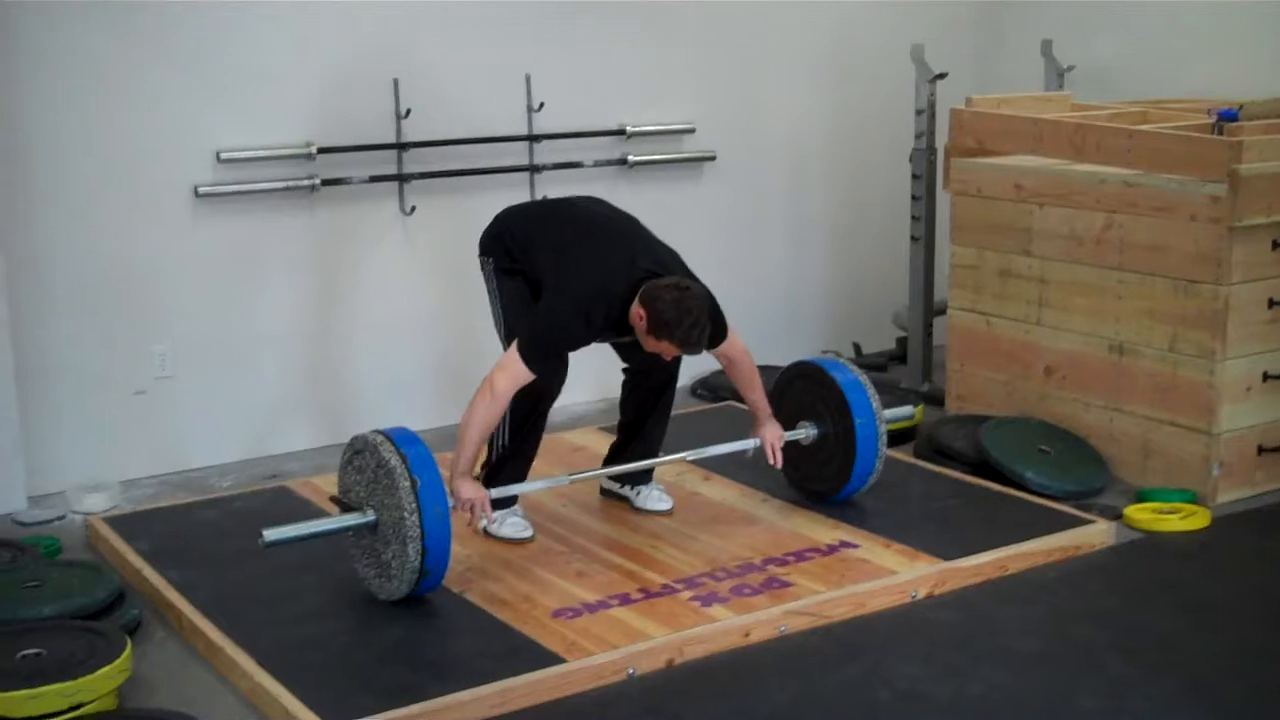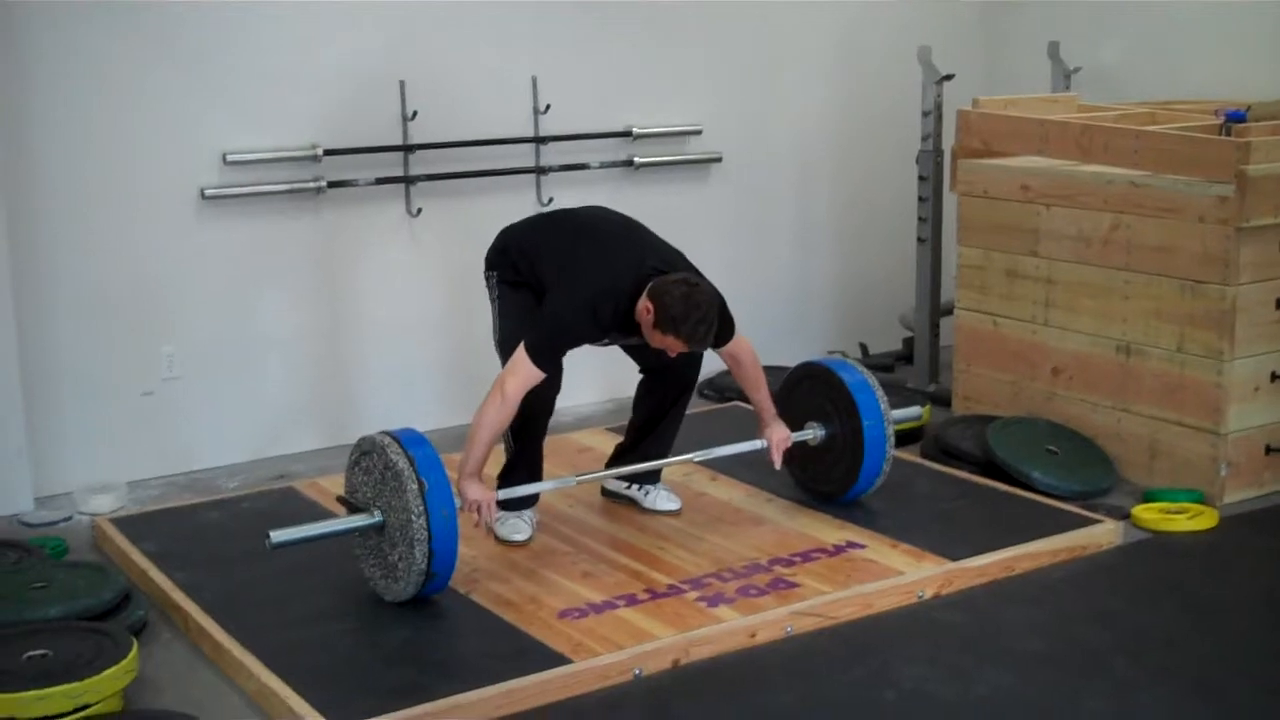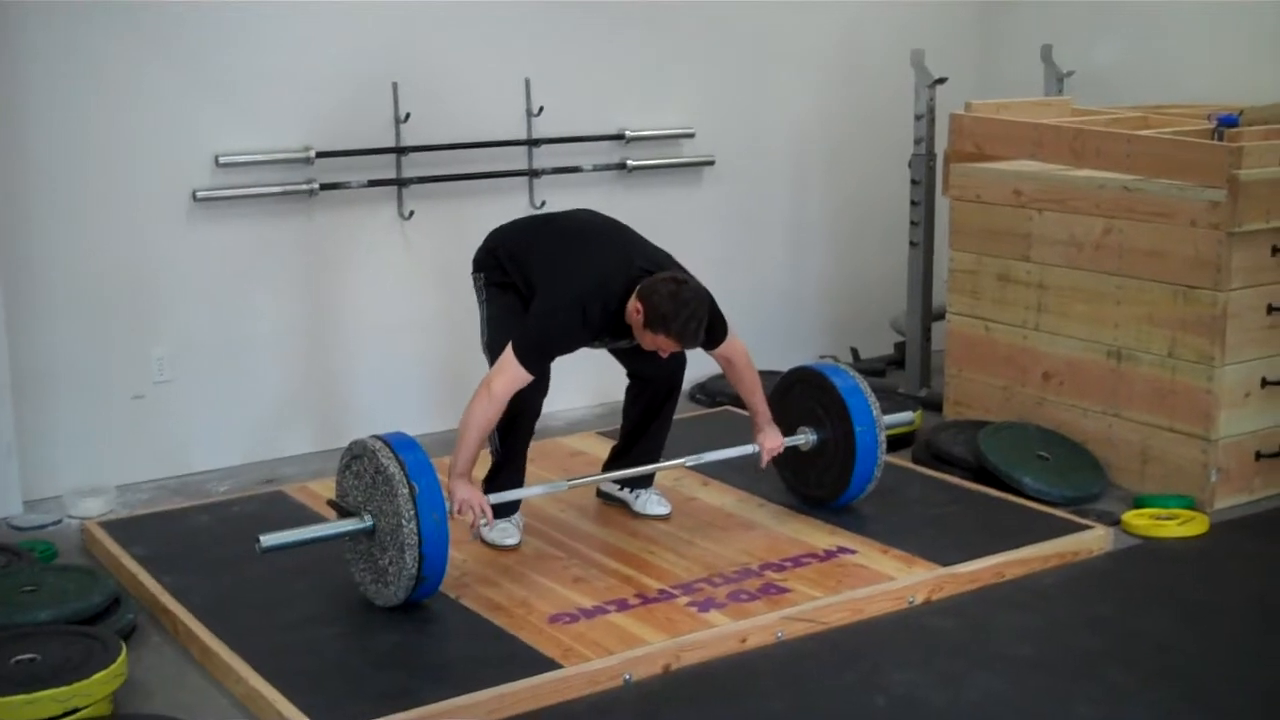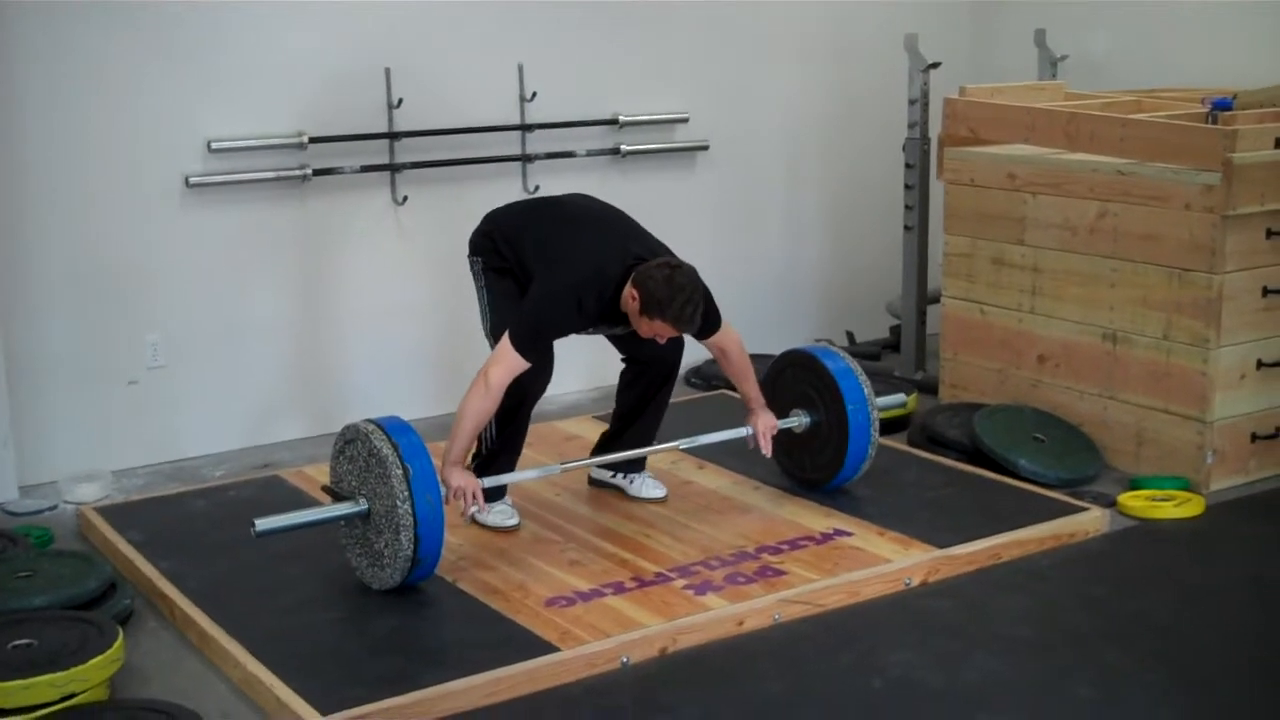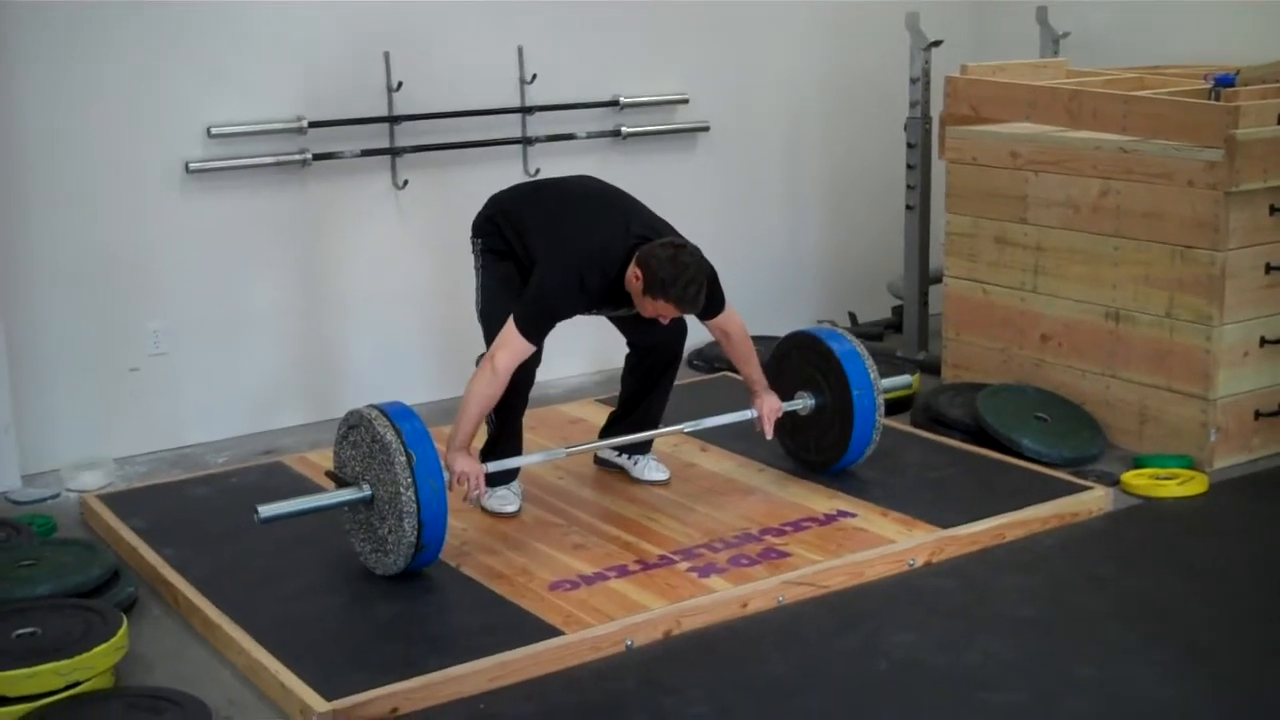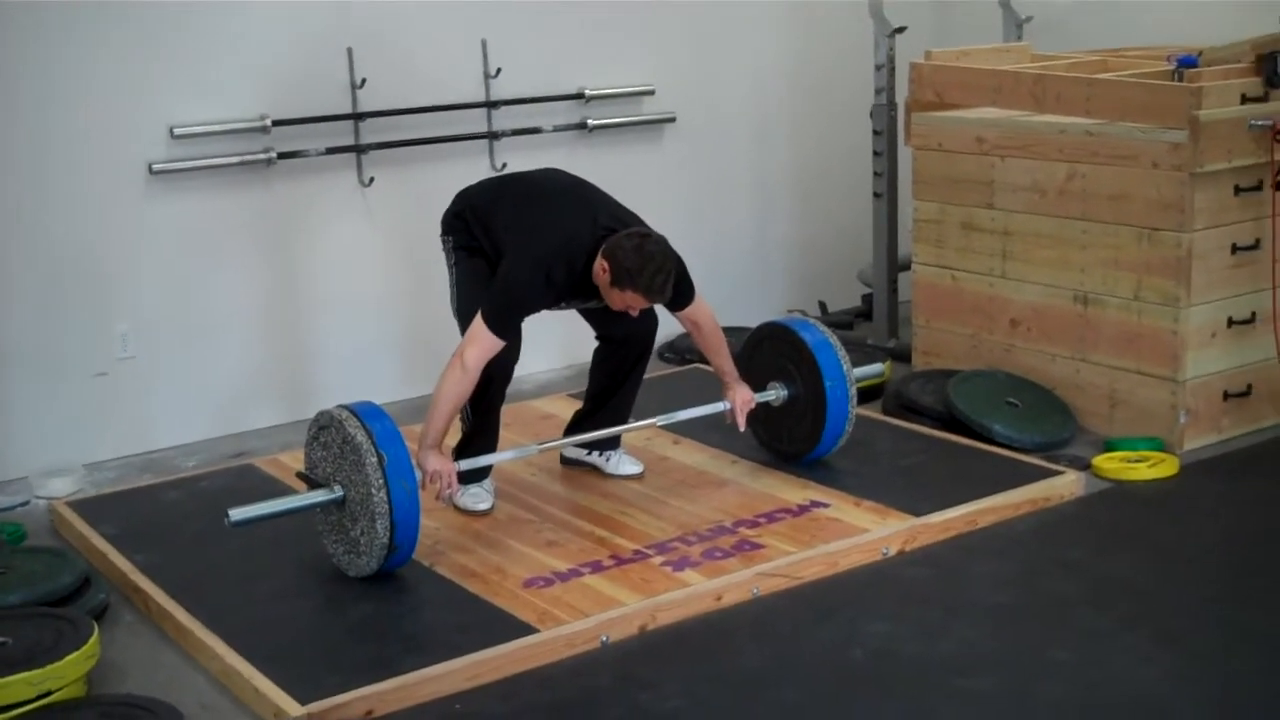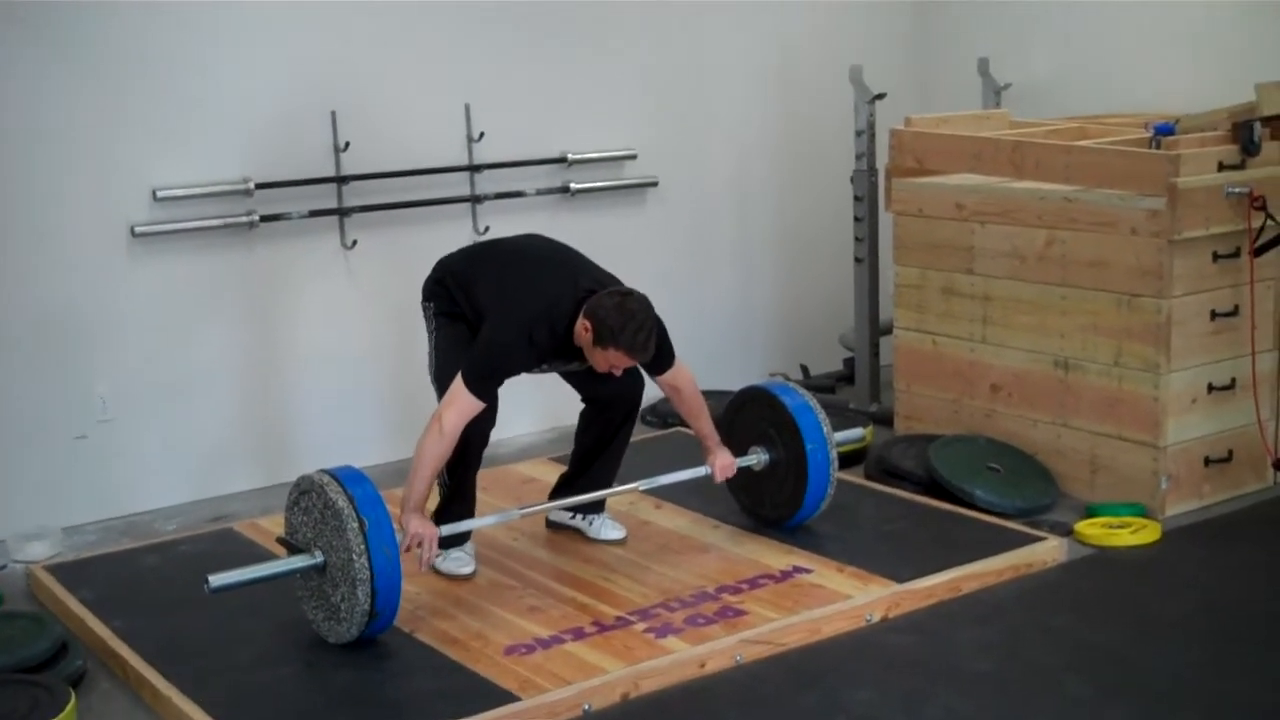
dt=0.4s
person 1, frame 1
left shoulder: (685, 299)
right shoulder: (581, 307)
left elbow: (733, 352)
right elbow: (499, 385)
left wrist: (764, 419)
right wrist: (461, 477)
right hip: (510, 252)
left knee: (656, 366)
right knee: (544, 373)
left ankle: (627, 475)
right ankle: (497, 496)
person 1, frame 2
left shoulder: (693, 299)
right shoulder: (585, 306)
left elbow: (737, 352)
right elbow: (509, 387)
left wrist: (769, 419)
right wrist: (469, 477)
right hip: (517, 268)
left knee: (683, 365)
right knee: (536, 384)
left ankle: (631, 474)
right ankle: (515, 502)
person 1, frame 3
left shoulder: (682, 300)
right shoulder: (575, 307)
left elbow: (732, 354)
right elbow: (496, 388)
left wrist: (763, 423)
right wrist: (459, 478)
right hip: (504, 270)
left knee: (664, 369)
right knee: (525, 387)
left ankle: (626, 479)
right ankle: (496, 505)
person 1, frame 4
left shoulder: (676, 288)
right shoulder: (571, 294)
left elbow: (726, 345)
right elbow: (495, 376)
left wrist: (757, 408)
right wrist: (453, 466)
right hip: (501, 253)
left knee: (662, 355)
right knee: (529, 370)
left ankle: (618, 462)
right ankle: (487, 486)
person 1, frame 5
left shoulder: (682, 268)
right shoulder: (574, 275)
left elbow: (727, 327)
right elbow: (500, 361)
left wrist: (760, 390)
right wrist: (458, 452)
left knee: (666, 338)
right knee: (519, 356)
left ankle: (624, 444)
right ankle: (497, 475)
person 1, frame 6
left shoulder: (652, 260)
right shoulder: (541, 269)
left elbow: (697, 318)
right elbow: (469, 359)
left wrist: (731, 382)
right wrist: (430, 449)
right hip: (473, 232)
left knee: (637, 330)
right knee: (497, 351)
left ankle: (591, 441)
right ankle: (470, 472)
person 1, frame 7
left shoulder: (632, 322)
right shoulder: (523, 332)
left elbow: (677, 383)
right elbow: (448, 421)
left wrist: (713, 446)
right wrist: (412, 513)
right hip: (455, 299)
left knee: (623, 392)
right knee: (474, 416)
left ankle: (576, 505)
right ankle: (447, 536)
